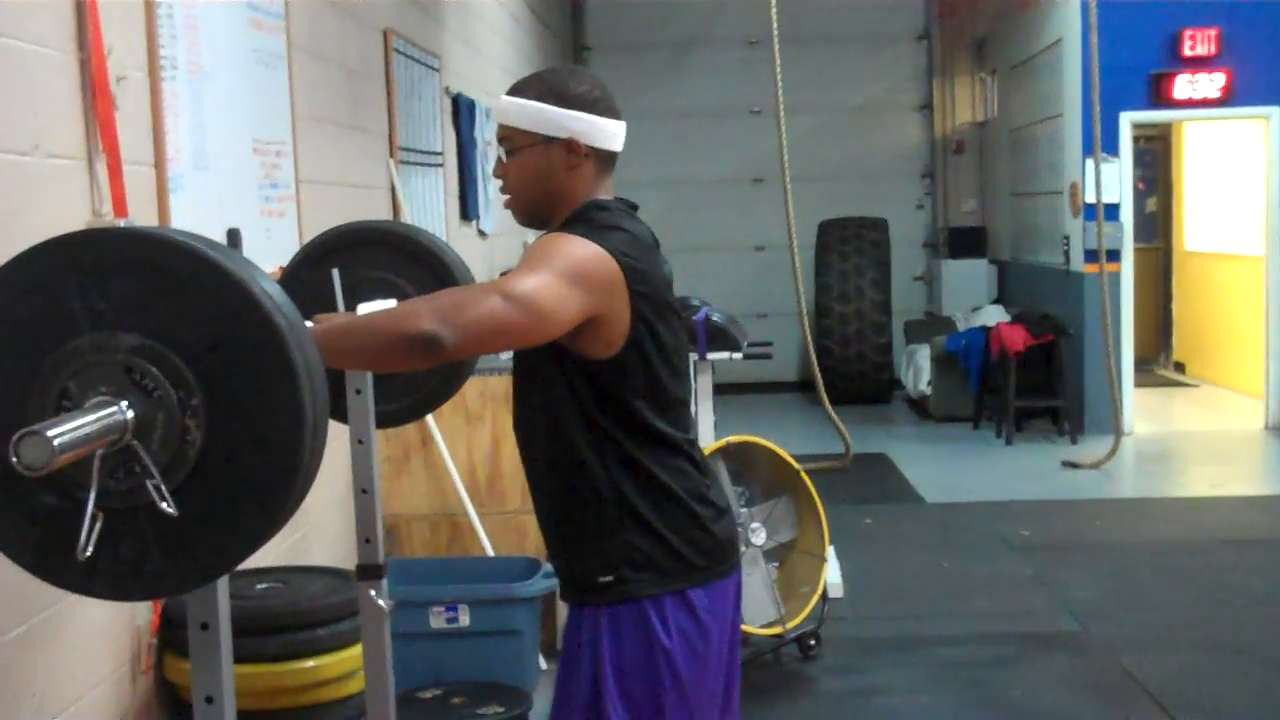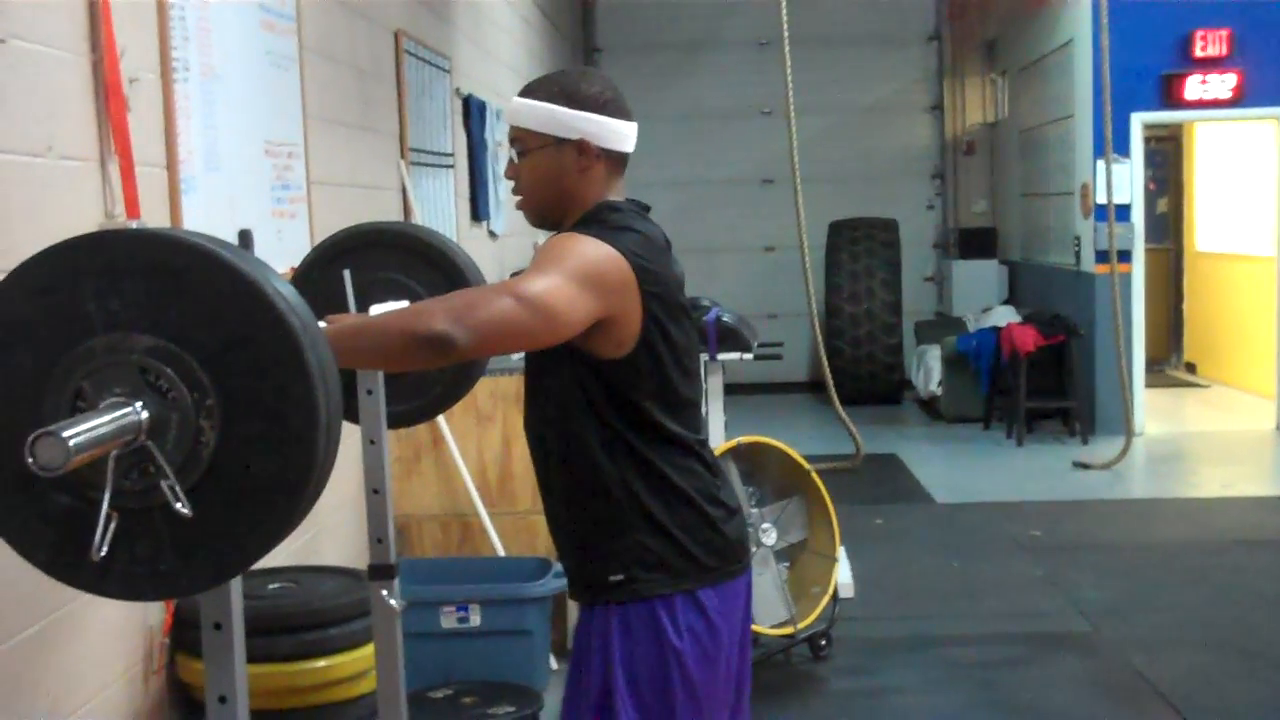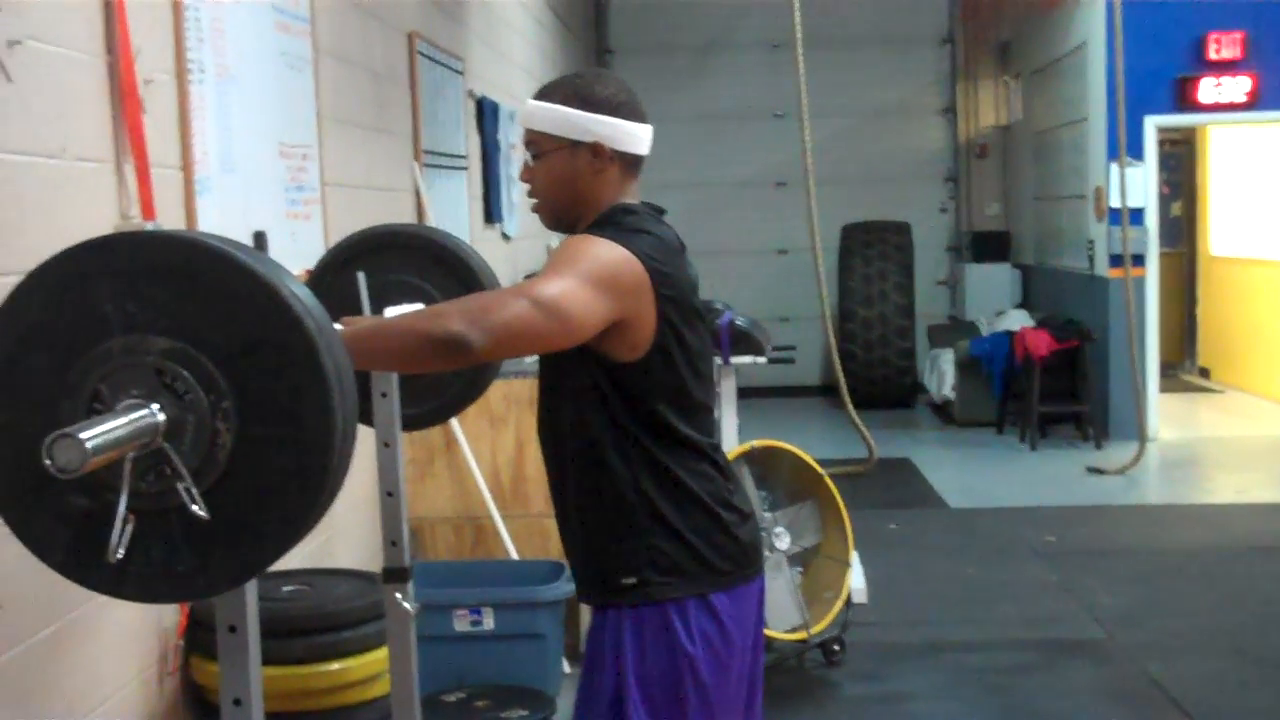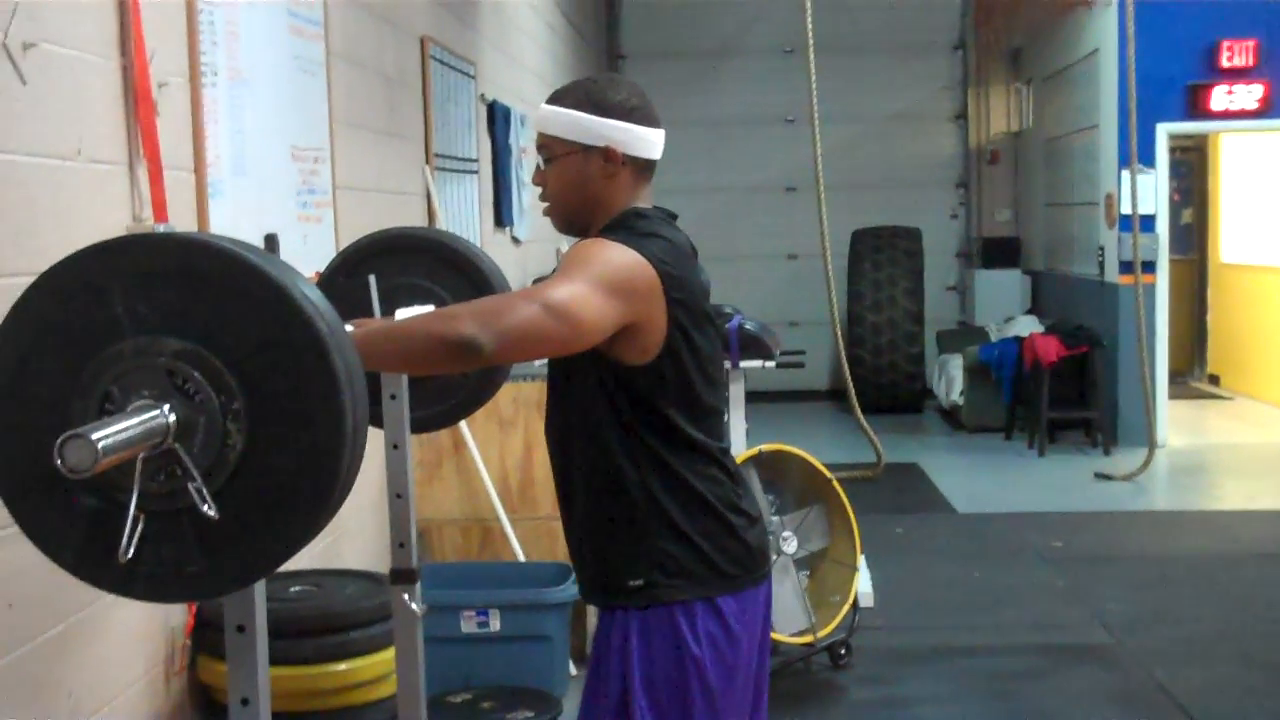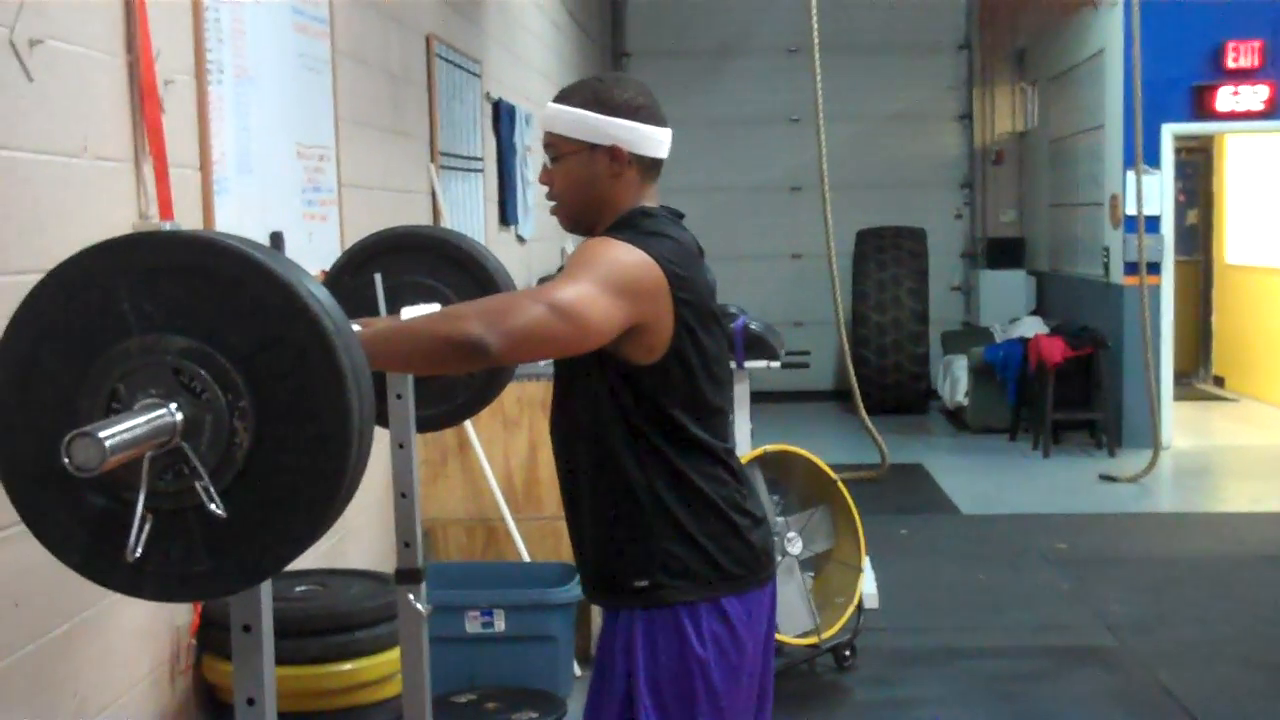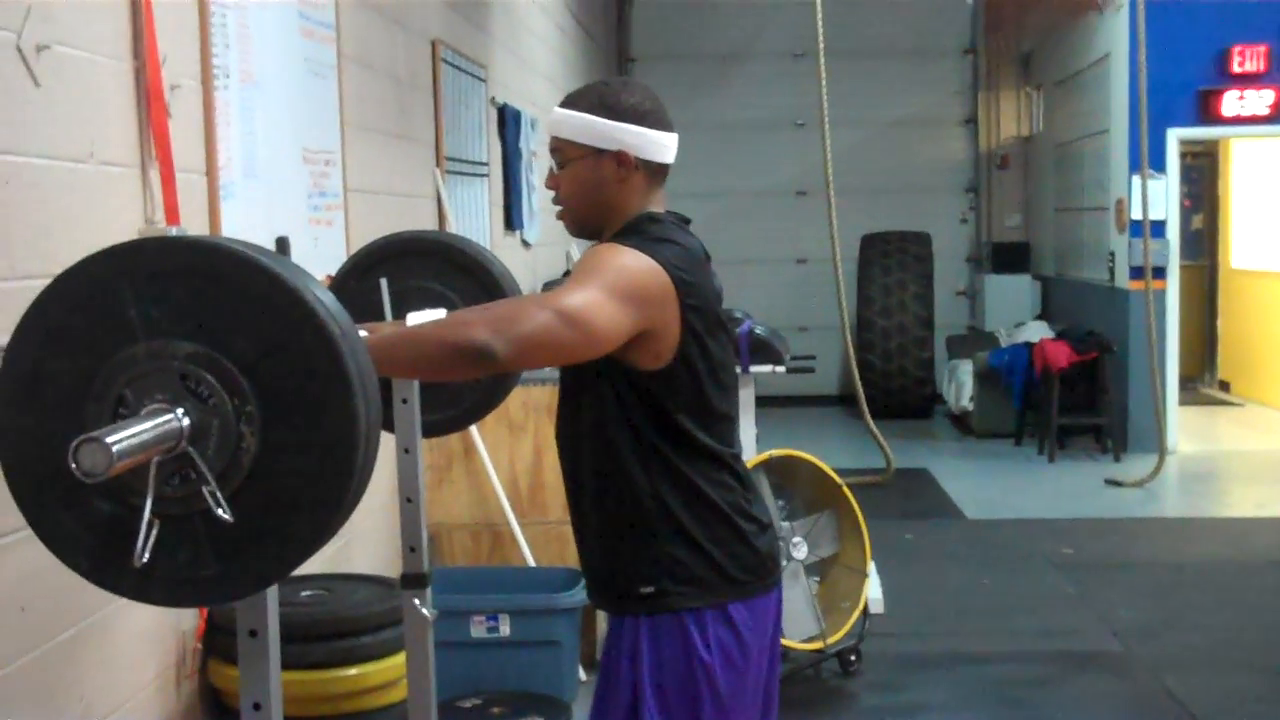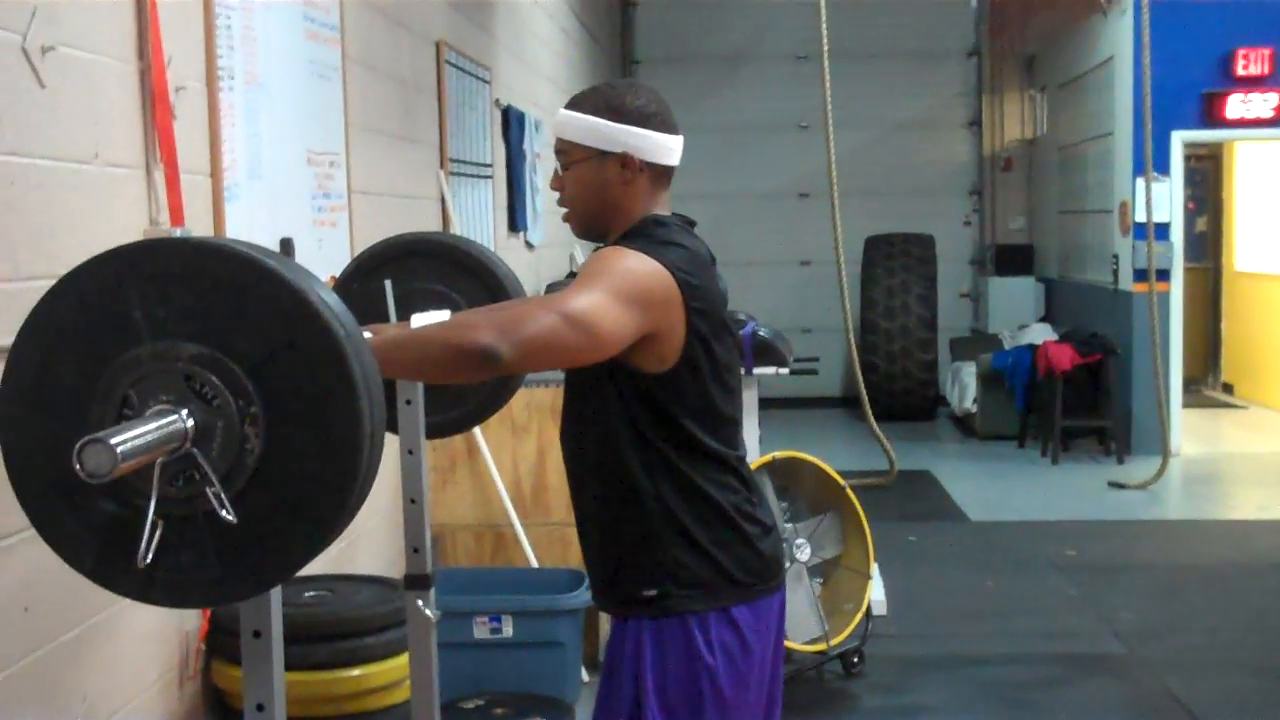
dt=0.1s
person 1, frame 1
left shoulder: (584, 259)
right shoulder: (611, 242)
left elbow: (438, 331)
right elbow: (476, 308)
right wrist: (334, 327)
left hip: (648, 576)
right hip: (673, 556)
person 1, frame 2
left shoulder: (596, 259)
right shoulder: (624, 242)
left elbow: (449, 331)
right elbow: (493, 308)
right wrist: (347, 326)
left hip: (658, 577)
right hip: (683, 557)
person 1, frame 3
left shoulder: (611, 262)
right shoulder: (638, 245)
left elbow: (465, 334)
right elbow: (506, 310)
right wrist: (363, 329)
left hip: (671, 581)
right hip: (696, 563)
person 1, frame 4
left shoulder: (621, 265)
right shoulder: (649, 250)
left elbow: (476, 337)
right elbow: (523, 311)
right wrist: (380, 330)
left hip: (677, 582)
right hip: (705, 563)
person 1, frame 5
left shoulder: (628, 264)
right shoulder: (655, 249)
left elbow: (483, 337)
right elbow: (526, 312)
right wrist: (385, 329)
left hip: (683, 584)
right hip: (708, 565)
person 1, frame 6
left shoulder: (635, 271)
right shoulder: (663, 255)
left elbow: (490, 344)
right elbow: (535, 314)
right wrist: (394, 334)
left hip: (688, 591)
right hip: (718, 569)
person 1, frame 7
left shoulder: (641, 274)
right shoulder: (667, 258)
left elbow: (495, 347)
right elbow: (540, 316)
right wrist: (398, 337)
left hip: (692, 594)
right hip: (720, 573)
